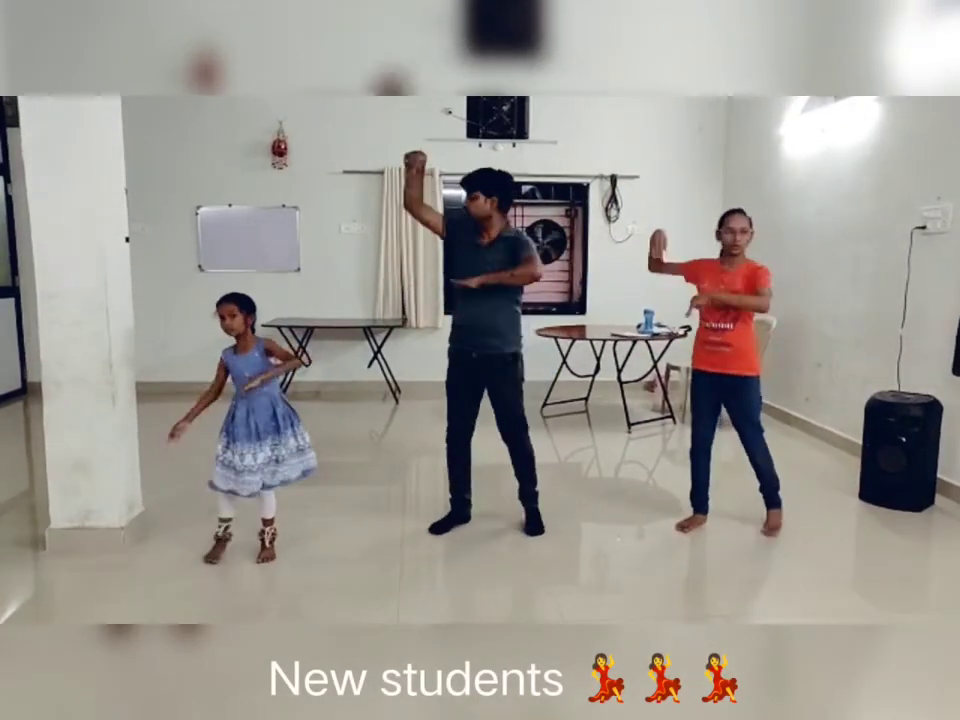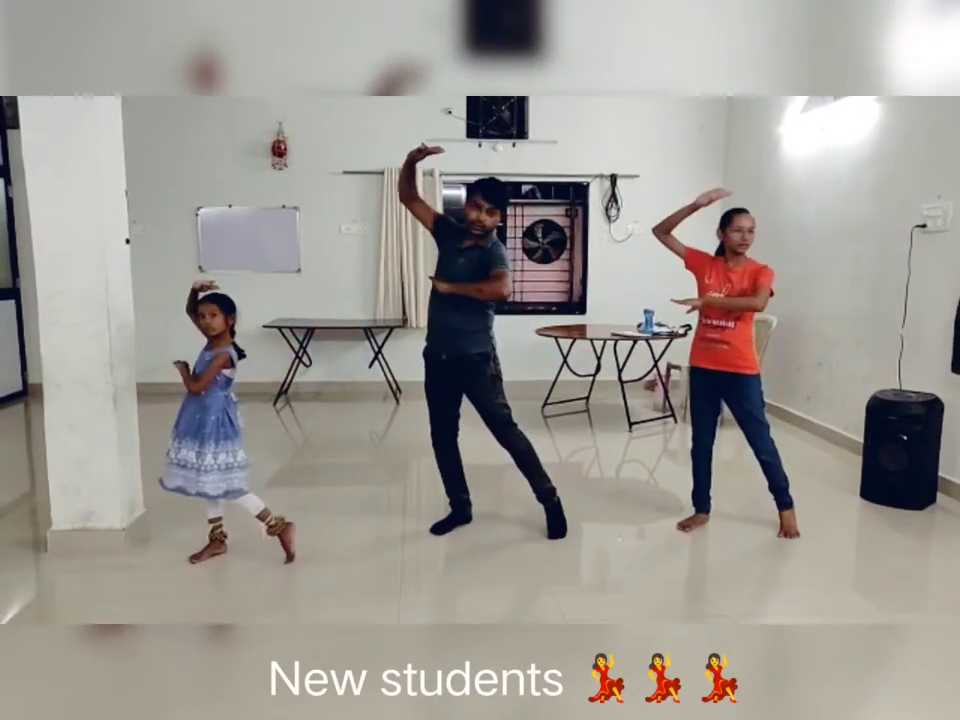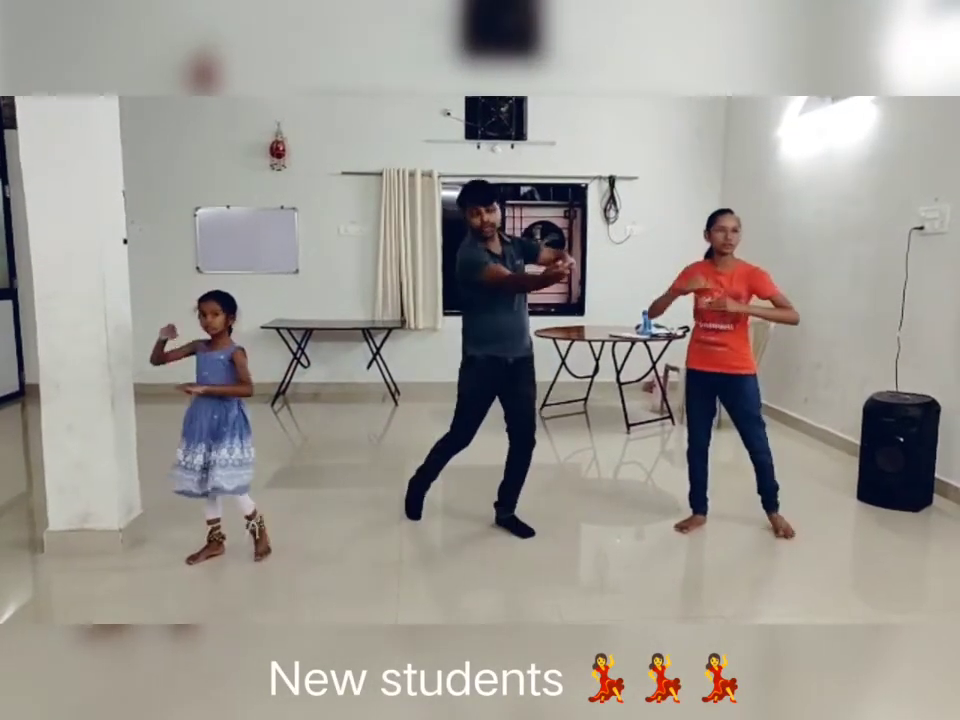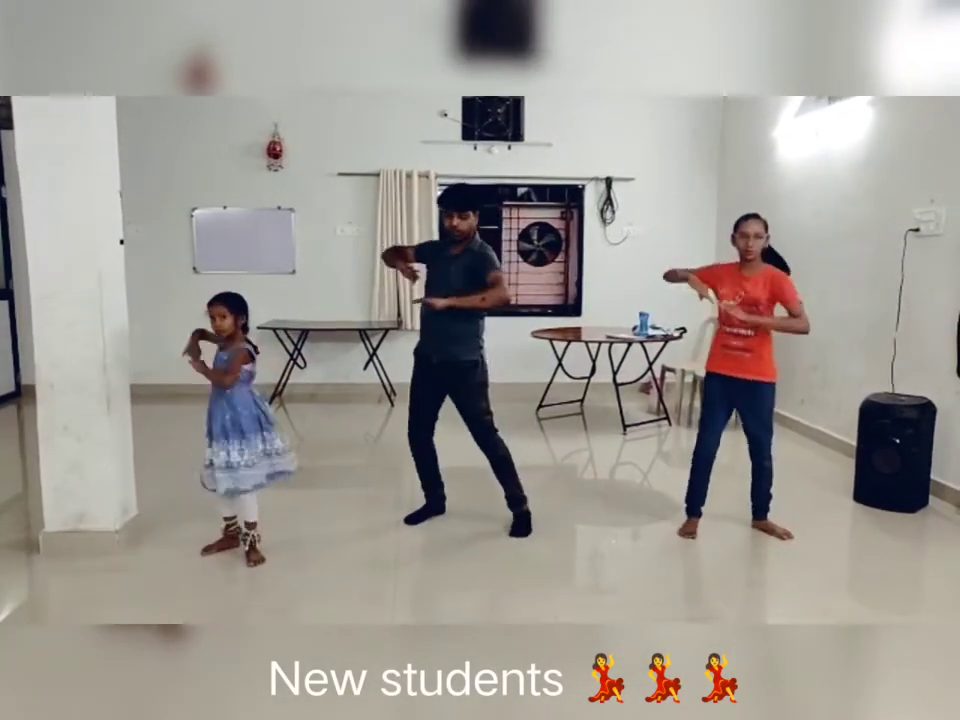
dt=0.5s
person 1, frame 1
left shoulder: (517, 242)
right shoulder: (459, 232)
left elbow: (534, 273)
right elbow: (414, 206)
left wrist: (482, 280)
right wrist: (414, 171)
left hip: (502, 356)
right hip: (463, 354)
left knee: (515, 432)
right knee: (457, 435)
left ankle: (530, 504)
right ankle: (460, 507)
person 1, frame 2
left shoulder: (493, 252)
right shoulder: (450, 234)
left elbow: (502, 288)
right elbow: (407, 196)
left wrist: (452, 286)
right wrist: (412, 160)
left hip: (476, 357)
right hip: (437, 356)
left knee: (506, 431)
right knee: (442, 436)
left ankle: (550, 500)
right ankle: (460, 507)
person 1, frame 3
left shoulder: (517, 246)
right shoulder: (469, 255)
left elbow: (564, 258)
right elbow: (509, 281)
left wrist: (560, 268)
right wrist: (551, 276)
left hip: (520, 358)
right hip: (481, 360)
left knee: (524, 438)
right knee: (461, 434)
left ankle: (506, 510)
right ankle: (419, 484)
person 1, frame 4
left shoulder: (482, 256)
right shoulder: (434, 250)
left elbow: (499, 295)
right elbow: (390, 254)
left wrist: (448, 301)
right wrist: (401, 259)
left hip: (465, 361)
right hip: (428, 358)
left knee: (485, 434)
right knee: (418, 434)
left ankle: (519, 505)
right ankle: (434, 500)
person 2, frame 1
left shoulder: (756, 272)
right shoulder: (703, 268)
left elbow: (763, 304)
right elbow: (656, 266)
left wrist: (713, 297)
right wrist: (656, 247)
left hip: (741, 373)
right hip: (704, 370)
left knee: (753, 441)
right knee: (700, 442)
left ankle: (773, 505)
right ankle: (699, 509)
person 2, frame 2
left shoulder: (760, 271)
right shoulder: (704, 264)
left elbow: (758, 303)
right elbow: (660, 232)
left wrist: (707, 300)
right wrist: (697, 205)
left hip: (741, 371)
right hip: (703, 368)
left knee: (761, 442)
right knee: (701, 442)
left ankle: (786, 507)
right ankle: (701, 508)
person 2, frame 3
left shoulder: (752, 274)
right shoulder: (693, 272)
left elbow: (792, 315)
right elbow: (653, 312)
left wrist: (743, 308)
right wrist: (679, 290)
left hip: (738, 372)
right hip: (699, 370)
left knee: (757, 442)
right knee: (697, 443)
left ankle: (773, 509)
right ankle: (698, 510)
person 2, frame 4
left shoulder: (776, 278)
right shoulder: (720, 272)
left elbow: (803, 325)
right elbow: (669, 276)
left wrist: (749, 317)
right wrist: (693, 279)
left hip: (757, 379)
right hip: (719, 374)
left knee: (761, 449)
right knee: (705, 447)
left ankle: (761, 515)
right ankle: (693, 513)
person 3, frame 1
left shoulder: (265, 346)
right shoulder: (227, 357)
left elbow: (295, 360)
right elbow: (213, 392)
left wrist: (265, 375)
right wrist: (186, 421)
left hip: (271, 419)
right hip: (241, 421)
left knee: (268, 482)
right knee: (227, 479)
left ankle: (267, 539)
right ankle: (222, 536)
person 3, frame 2
left shoulder: (224, 355)
right shoulder: (211, 342)
left elbow: (195, 387)
right elbow: (190, 311)
left wrist: (183, 369)
right wrist: (195, 292)
left hip: (216, 422)
right hip: (201, 420)
left knee: (227, 485)
right knee: (211, 483)
left ankle: (280, 526)
right ankle: (217, 539)
person 3, frame 3
left shoulder: (236, 352)
right shoulder: (199, 347)
left elbow: (247, 388)
right elbow: (156, 360)
left wrist: (208, 388)
right wrist: (162, 340)
left hip: (227, 423)
right hip: (202, 423)
left knee: (228, 484)
right knee: (205, 483)
left ankle: (258, 528)
right ankle: (215, 541)
person 3, frame 4
left shoulder: (244, 351)
right shoulder: (225, 345)
left elbow: (225, 381)
right elbow: (200, 335)
left wrist: (199, 362)
right wrist: (194, 344)
left hip: (243, 420)
right hip: (224, 420)
left knee: (243, 484)
right knee: (225, 480)
left ankle: (252, 542)
right ankle: (232, 533)
